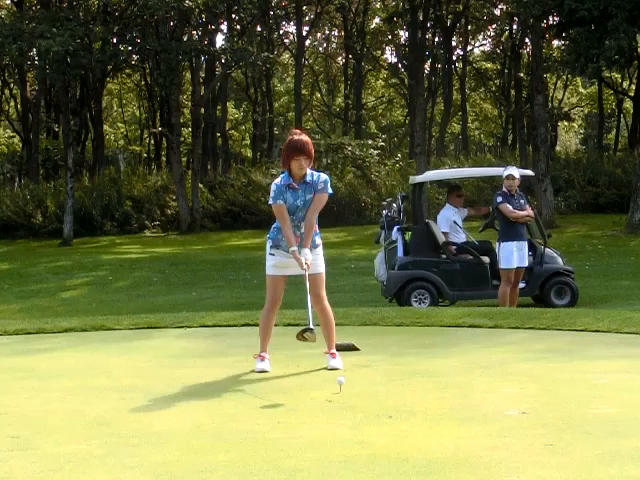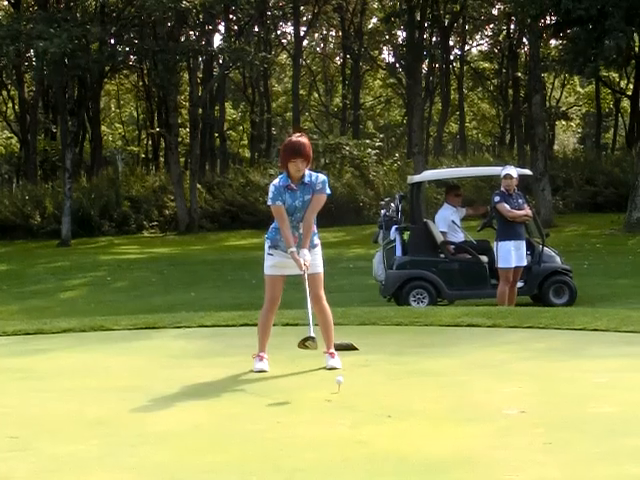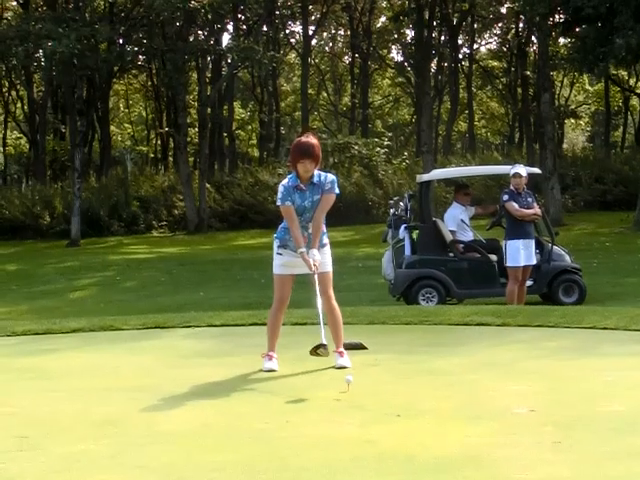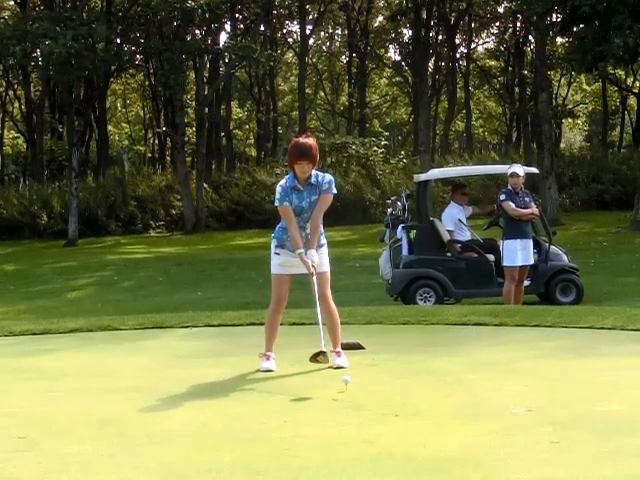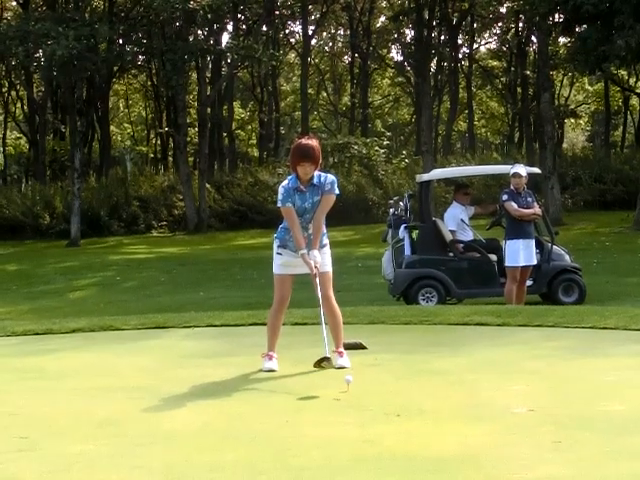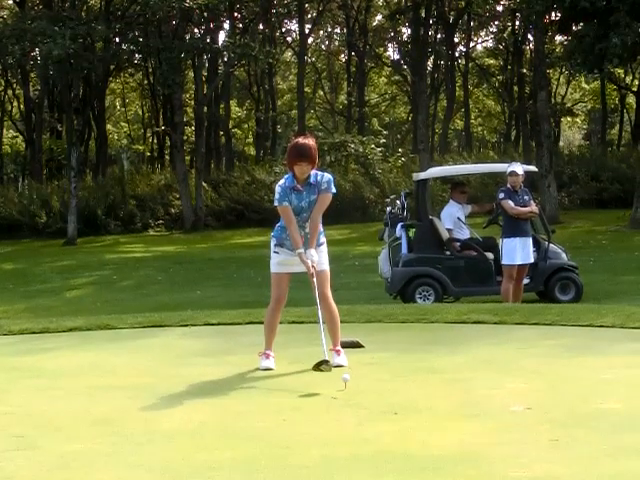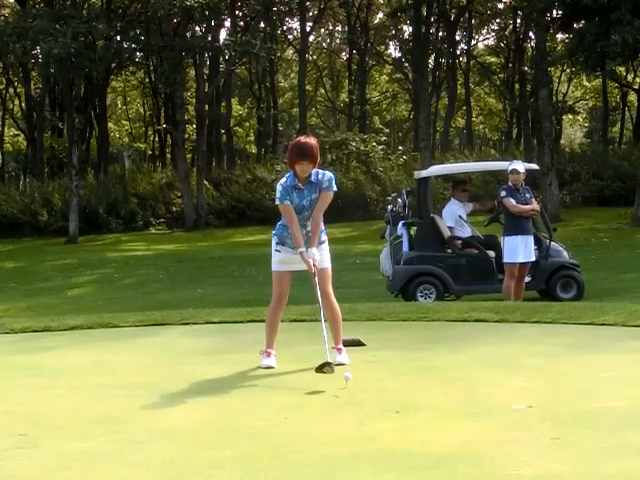
dt=0.3s
person 1, frame 1
left shoulder: (321, 180)
right shoulder: (278, 186)
left elbow: (311, 217)
right elbow: (285, 223)
left wrist: (306, 250)
right wrist: (295, 253)
left hip: (311, 246)
right hip: (280, 248)
left knee: (320, 300)
right knee: (273, 301)
left ankle: (332, 351)
right ankle: (262, 355)
person 1, frame 2
left shoulder: (319, 181)
right shoulder: (276, 187)
left elbow: (309, 217)
right elbow: (284, 223)
left wrist: (304, 250)
right wrist: (294, 254)
left hip: (309, 245)
right hip: (278, 247)
left knee: (318, 299)
right knee: (271, 301)
left ankle: (331, 351)
right ankle: (261, 354)
person 1, frame 3
left shoulder: (328, 181)
right shoulder: (285, 187)
left elbow: (319, 218)
right elbow: (293, 224)
left wrist: (314, 250)
right wrist: (303, 254)
left hip: (319, 246)
right hip: (287, 247)
left knee: (327, 298)
right knee: (280, 301)
left ankle: (340, 350)
right ankle: (270, 353)
person 1, frame 4
left shoulder: (325, 181)
right shoulder: (283, 188)
left elbow: (316, 218)
right elbow: (291, 225)
left wrist: (312, 251)
right wrist: (301, 255)
left hip: (316, 245)
right hip: (285, 247)
left knee: (325, 298)
right knee: (278, 301)
left ankle: (337, 350)
right ankle: (268, 354)
person 1, frame 5
left shoulder: (328, 182)
right shoulder: (286, 188)
left elbow: (319, 219)
right elbow: (294, 226)
left wrist: (314, 251)
right wrist: (304, 255)
left hip: (319, 245)
right hip: (288, 247)
left knee: (328, 298)
right knee: (281, 301)
left ankle: (340, 350)
right ankle: (270, 353)
person 1, frame 6
left shoulder: (324, 180)
right shoulder: (283, 187)
left elbow: (315, 217)
right elbow: (291, 224)
left wrist: (311, 250)
right wrist: (301, 255)
left hip: (316, 244)
right hip: (285, 246)
left knee: (325, 296)
right knee: (277, 299)
left ankle: (337, 349)
right ankle: (267, 352)
person 1, frame 7
left shoulder: (326, 179)
right shoulder: (283, 186)
left elbow: (317, 216)
right elbow: (293, 223)
left wrist: (313, 249)
right wrist: (303, 253)
left hip: (317, 242)
right hip: (286, 244)
left knee: (326, 294)
right knee: (279, 297)
left ankle: (339, 347)
right ankle: (268, 350)
person 2, frame 1
left shoulder: (521, 196)
right shoulder: (500, 196)
left elbow: (531, 216)
right elbow: (511, 213)
left wrist: (518, 216)
right wrist: (525, 213)
left hip: (522, 241)
right hip: (507, 242)
left knee: (516, 282)
right knee: (507, 281)
person 2, frame 2
left shoulder: (519, 195)
right shoulder: (498, 196)
left elbow: (529, 216)
right elbow: (508, 213)
left wrist: (515, 215)
right wrist: (524, 212)
left hip: (520, 241)
right hip: (505, 241)
left knee: (514, 281)
right knee: (505, 281)
person 2, frame 3
left shoulder: (529, 194)
right shoulder: (507, 194)
left elbow: (539, 214)
right elbow: (516, 212)
left wrist: (523, 214)
right wrist: (532, 211)
left hip: (529, 239)
right hip: (514, 240)
left knee: (523, 280)
right knee: (515, 279)
person 2, frame 4
left shoulder: (527, 194)
right shoulder: (504, 194)
left elbow: (536, 214)
right elbow: (513, 211)
left wrist: (521, 214)
right wrist: (530, 211)
left hip: (527, 239)
right hip: (511, 240)
left knee: (521, 280)
right knee: (511, 279)
person 2, frame 5
left shoulder: (529, 194)
right shoulder: (506, 194)
left elbow: (538, 214)
right elbow: (515, 212)
left wrist: (523, 215)
right wrist: (532, 211)
left hip: (529, 239)
right hip: (513, 240)
left knee: (523, 280)
right knee: (513, 279)
person 2, frame 6
left shoulder: (526, 192)
right shoulder: (503, 192)
left elbow: (535, 212)
right elbow: (512, 210)
left wrist: (520, 213)
right wrist: (529, 209)
left hip: (526, 237)
right hip: (510, 238)
left knee: (520, 279)
right knee: (509, 278)
person 2, frame 7
left shoulder: (527, 190)
right shoulder: (504, 190)
left elbow: (537, 210)
right elbow: (514, 208)
left wrist: (521, 211)
right wrist: (531, 207)
left hip: (528, 236)
right hip: (512, 236)
left knee: (522, 276)
right knee: (511, 276)
